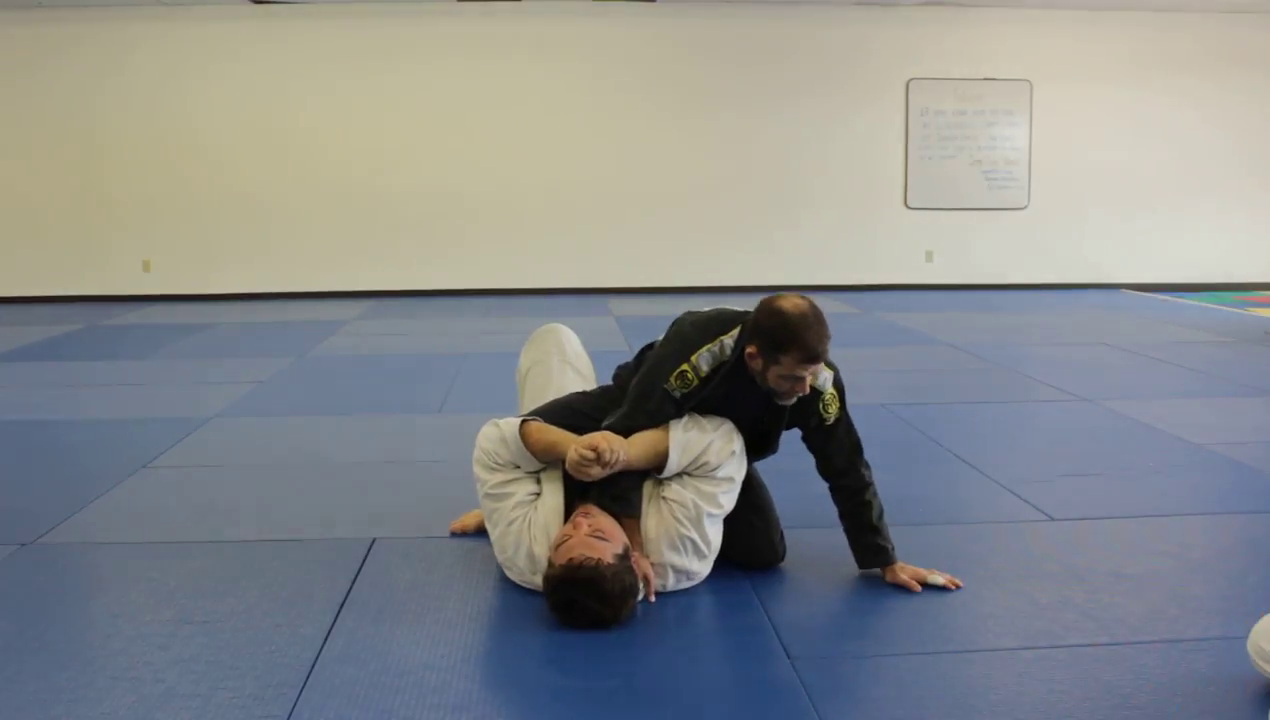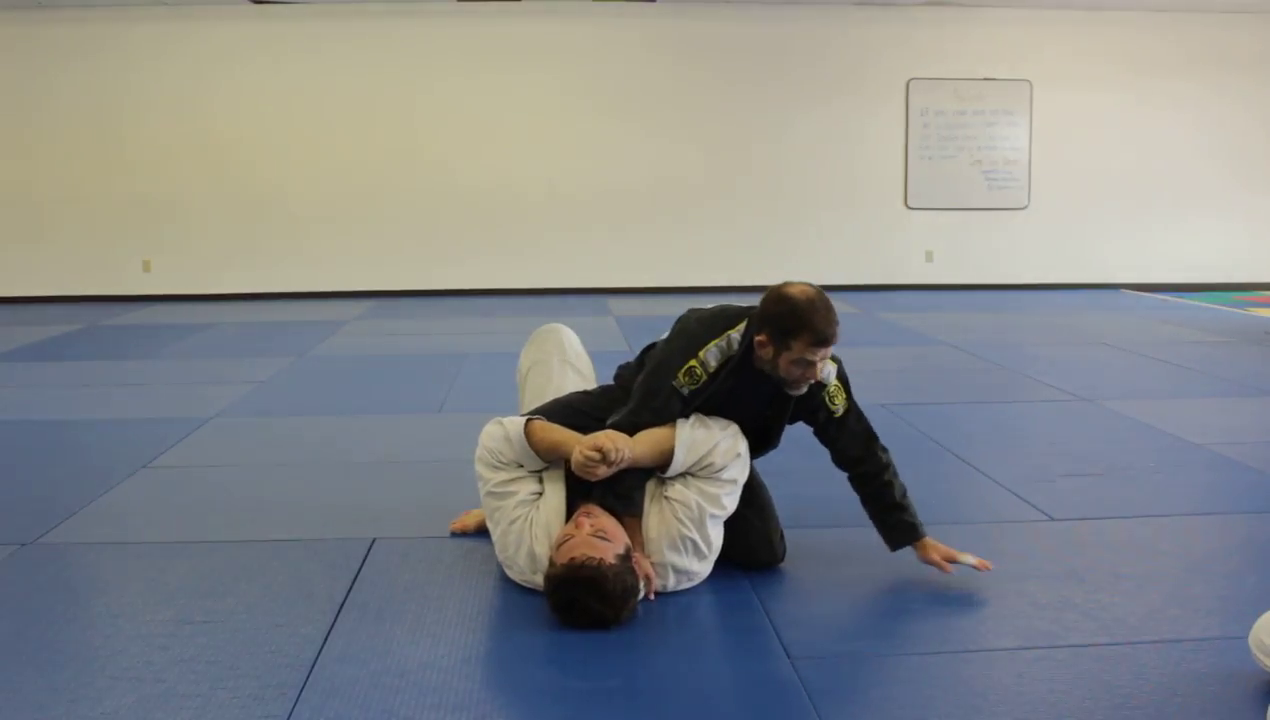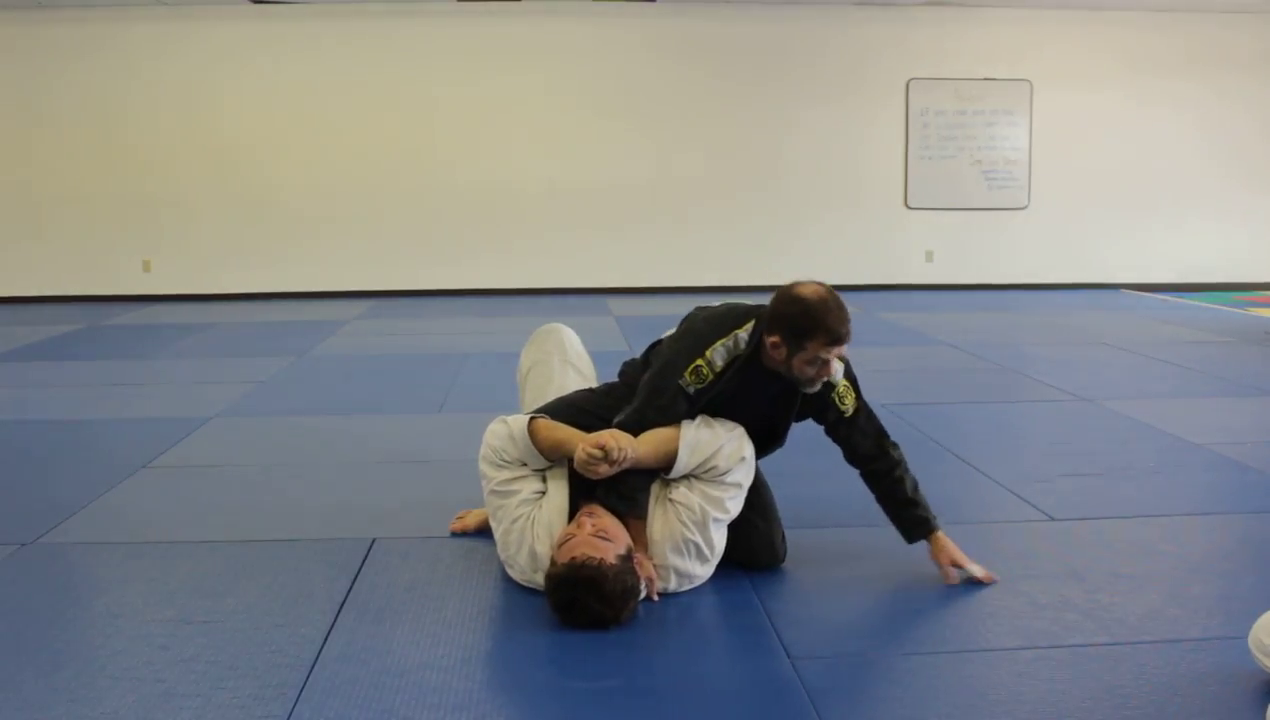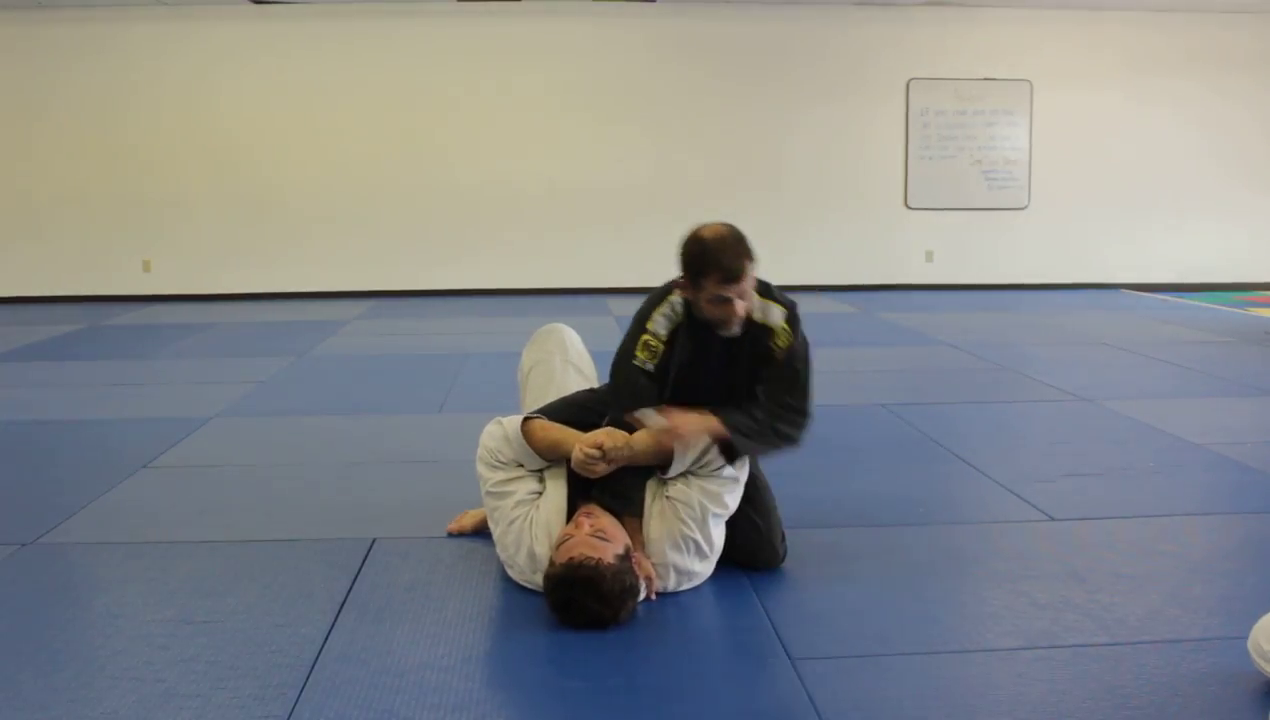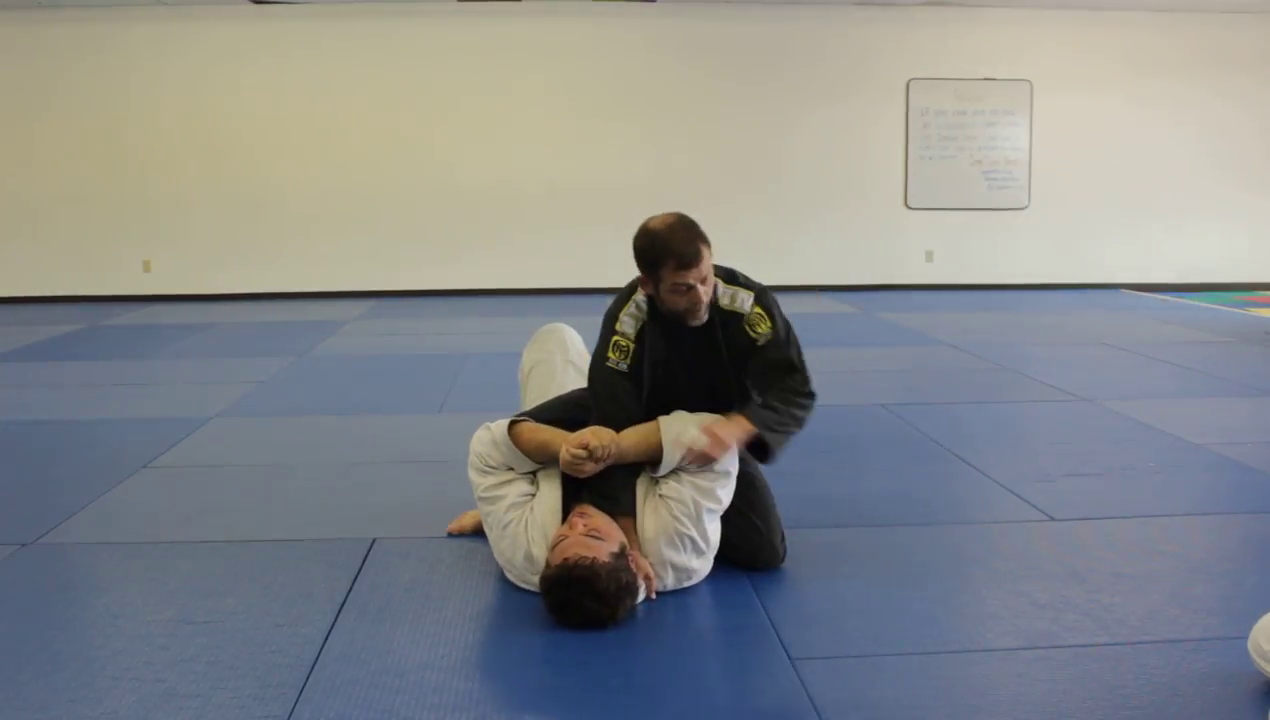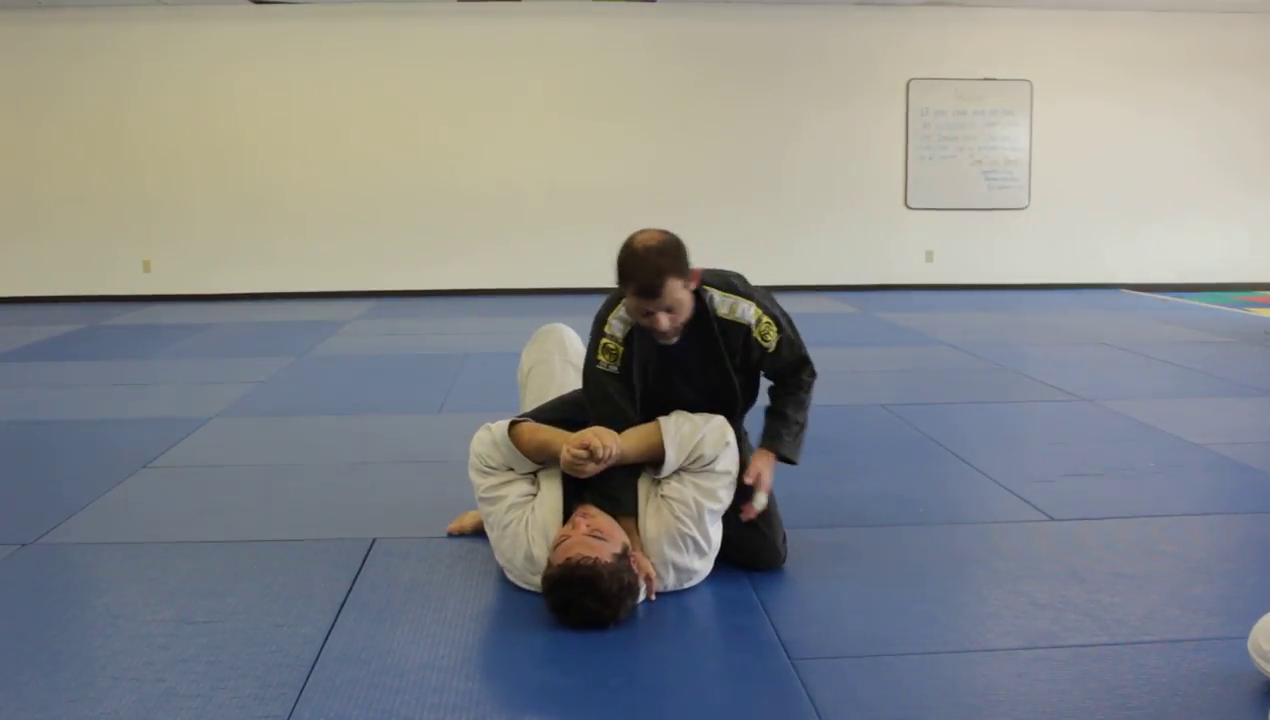
dt=0.4s
person 1, frame 1
left shoulder: (818, 382)
right shoulder: (693, 349)
left elbow: (847, 471)
right elbow: (627, 442)
left wrist: (886, 561)
right hip: (642, 412)
left knee: (763, 553)
person 1, frame 2
left shoulder: (821, 376)
right shoulder: (698, 345)
left elbow: (864, 457)
right elbow: (634, 441)
left wrist: (918, 539)
right hip: (642, 414)
left knee: (762, 552)
person 1, frame 3
left shoulder: (827, 375)
right shoulder: (707, 341)
left elbow: (875, 452)
right elbow: (638, 435)
left wrist: (933, 535)
right hip: (645, 411)
left knee: (764, 552)
person 1, frame 4
left shoulder: (776, 318)
right shoulder: (658, 319)
left elbow: (788, 417)
right elbow: (626, 427)
left wrist: (709, 424)
left hip: (719, 443)
right hip: (649, 420)
left knee: (764, 552)
person 1, frame 5
left shoulder: (750, 305)
right shoulder: (626, 321)
left elbow: (795, 396)
right elbow: (614, 429)
left wrist: (740, 426)
left hip: (722, 441)
left knee: (764, 552)
person 1, frame 6
left shoulder: (744, 309)
right shoulder: (613, 326)
left elbow: (796, 376)
right elbow: (613, 433)
left wrist: (769, 452)
left knee: (765, 554)
person 2, frame 1
left shoulder: (524, 553)
right shoulder: (682, 555)
left elbow: (495, 441)
right elbow: (720, 440)
left wrist: (572, 447)
right wrist: (623, 456)
left knee: (553, 338)
person 2, frame 2
left shoulder: (524, 550)
right shoulder: (681, 557)
left elbow: (497, 441)
right elbow: (725, 443)
left wrist: (575, 446)
right wrist: (628, 454)
left knee: (553, 337)
person 2, frame 3
left shoulder: (527, 552)
right shoulder: (682, 557)
left elbow: (502, 440)
right elbow: (731, 445)
left wrist: (578, 445)
right wrist: (631, 454)
left knee: (554, 338)
person 2, frame 4
left shoulder: (526, 550)
right shoulder: (682, 558)
left elbow: (498, 442)
left wrist: (576, 444)
right wrist: (627, 452)
right hip: (647, 471)
left knee: (556, 338)
person 2, frame 5
left shoulder: (523, 552)
right shoulder: (680, 556)
left elbow: (488, 445)
left wrist: (564, 444)
right wrist: (615, 450)
left knee: (556, 338)
person 2, frame 6
left shoulder: (524, 551)
right shoulder: (682, 553)
left elbow: (490, 446)
right elbow: (713, 436)
left wrist: (564, 444)
right wrist: (617, 451)
left knee: (555, 338)
